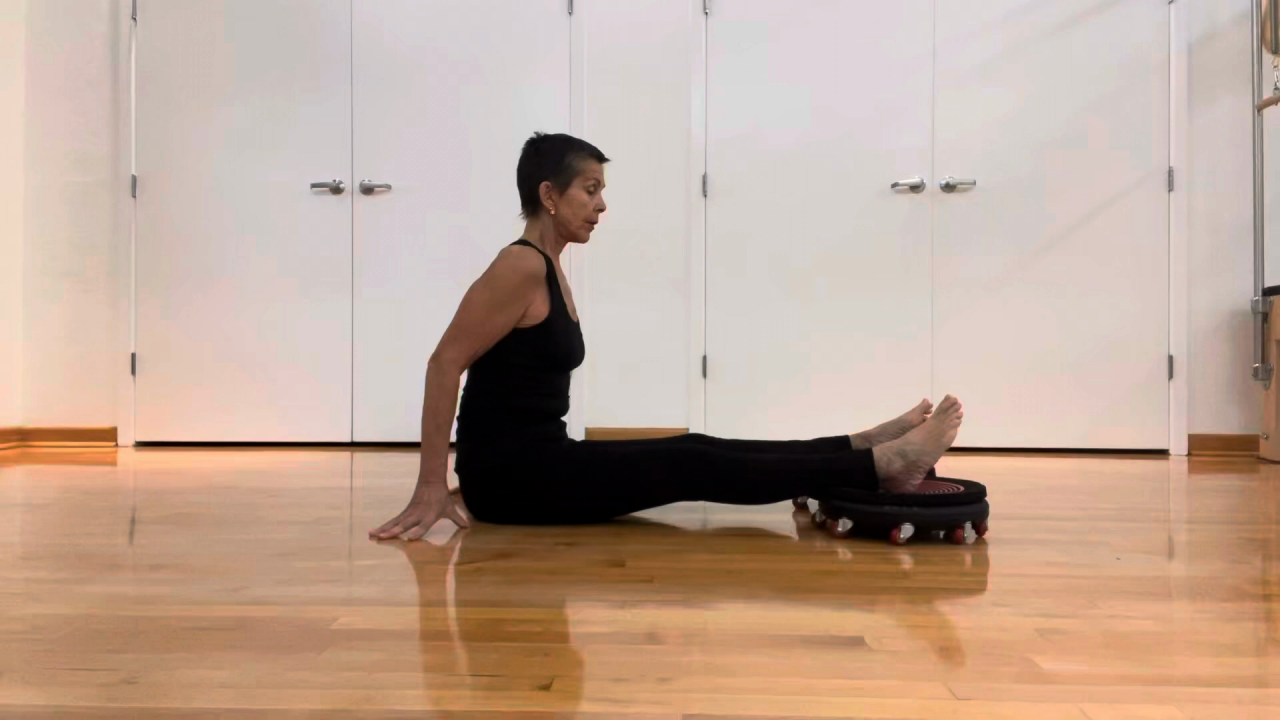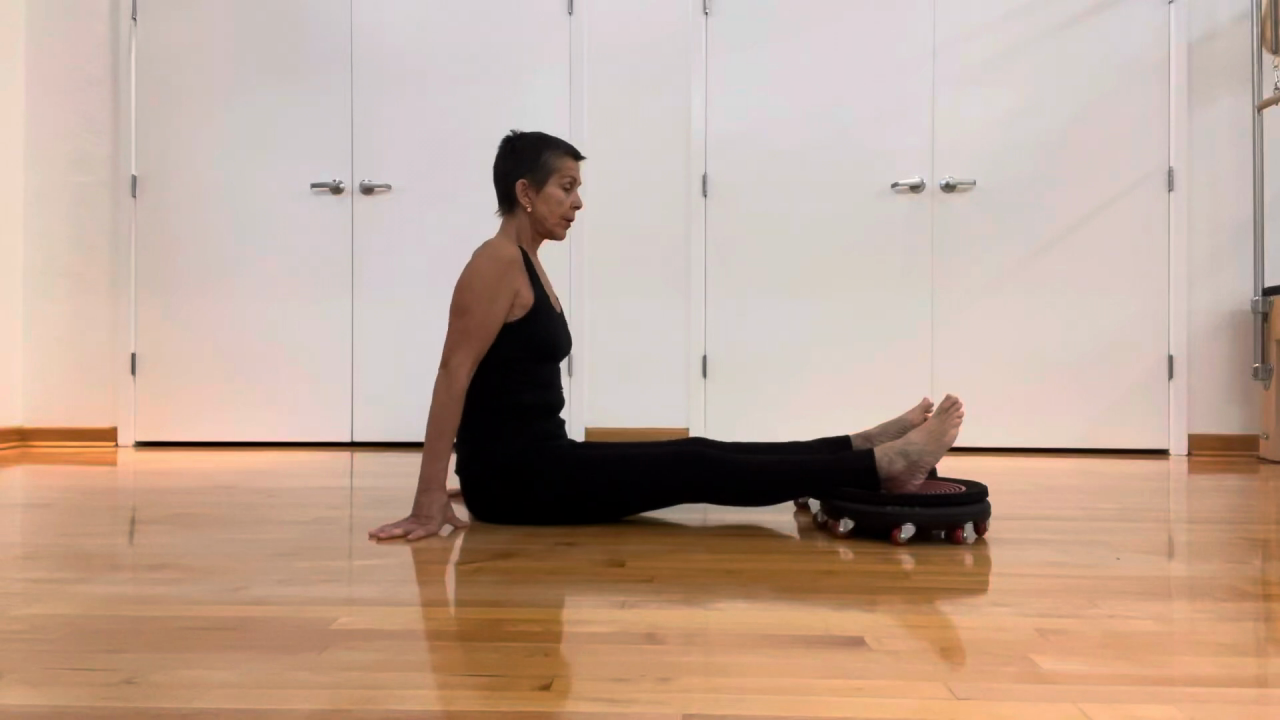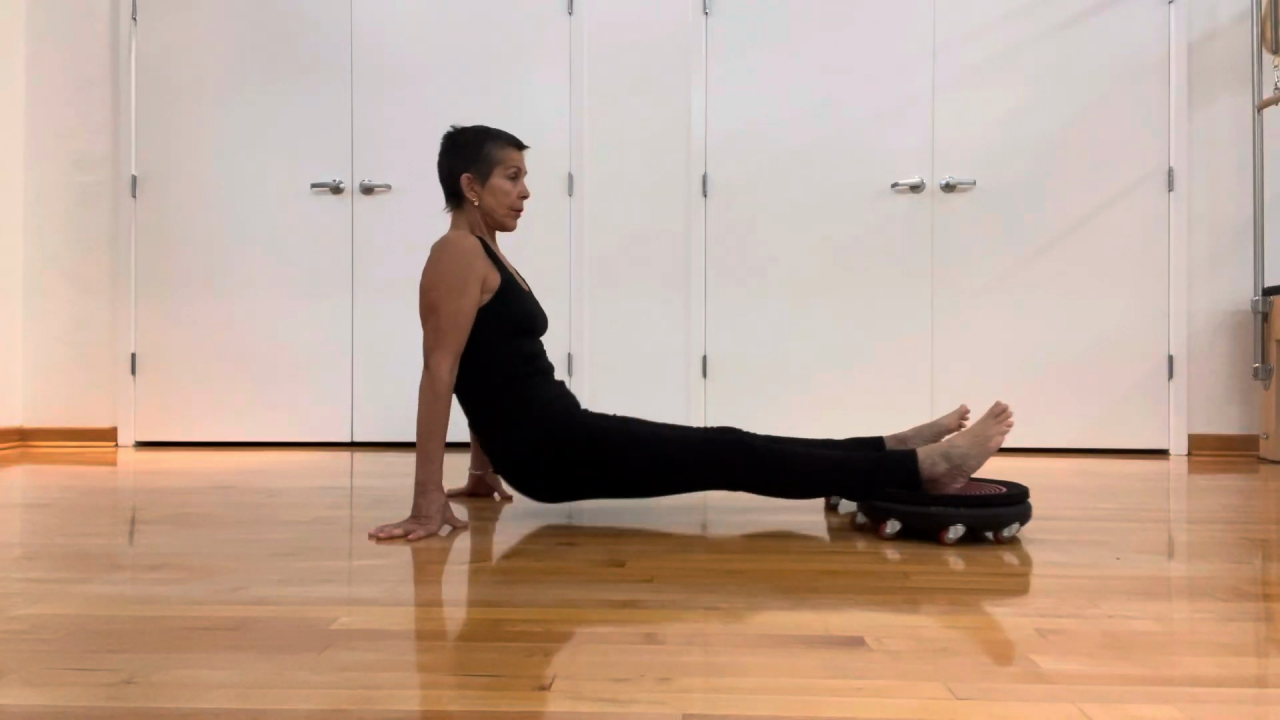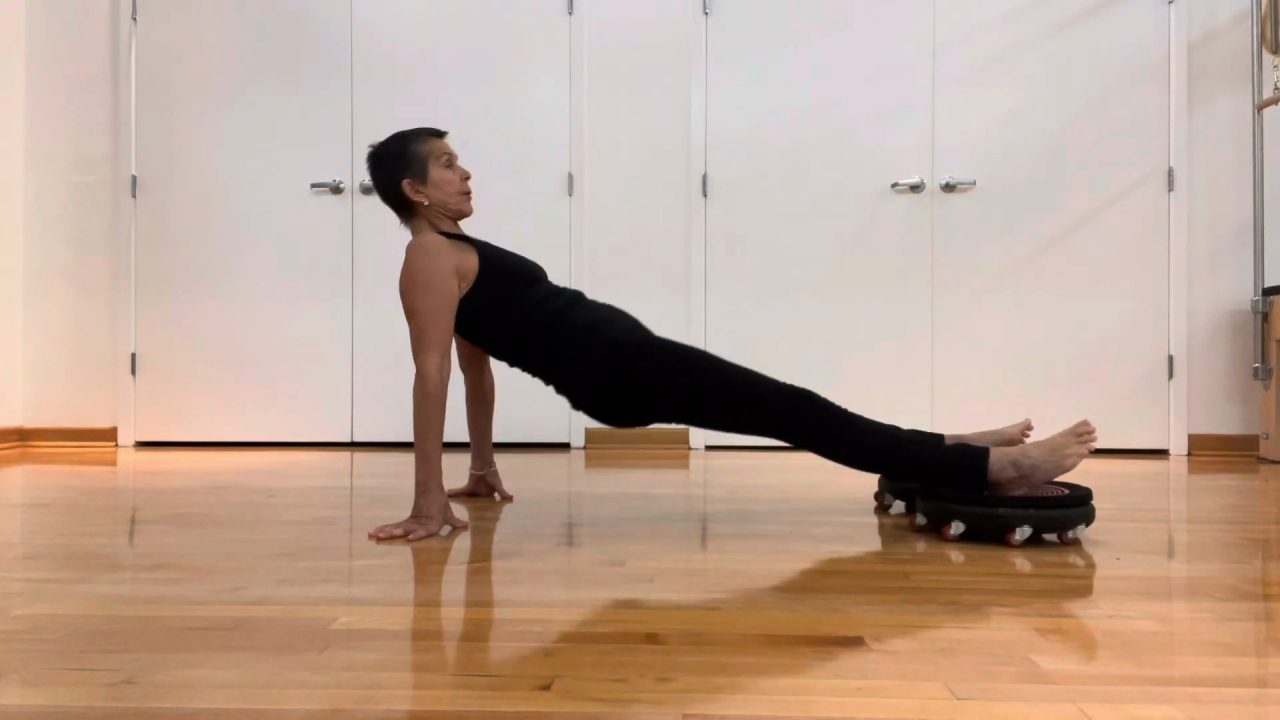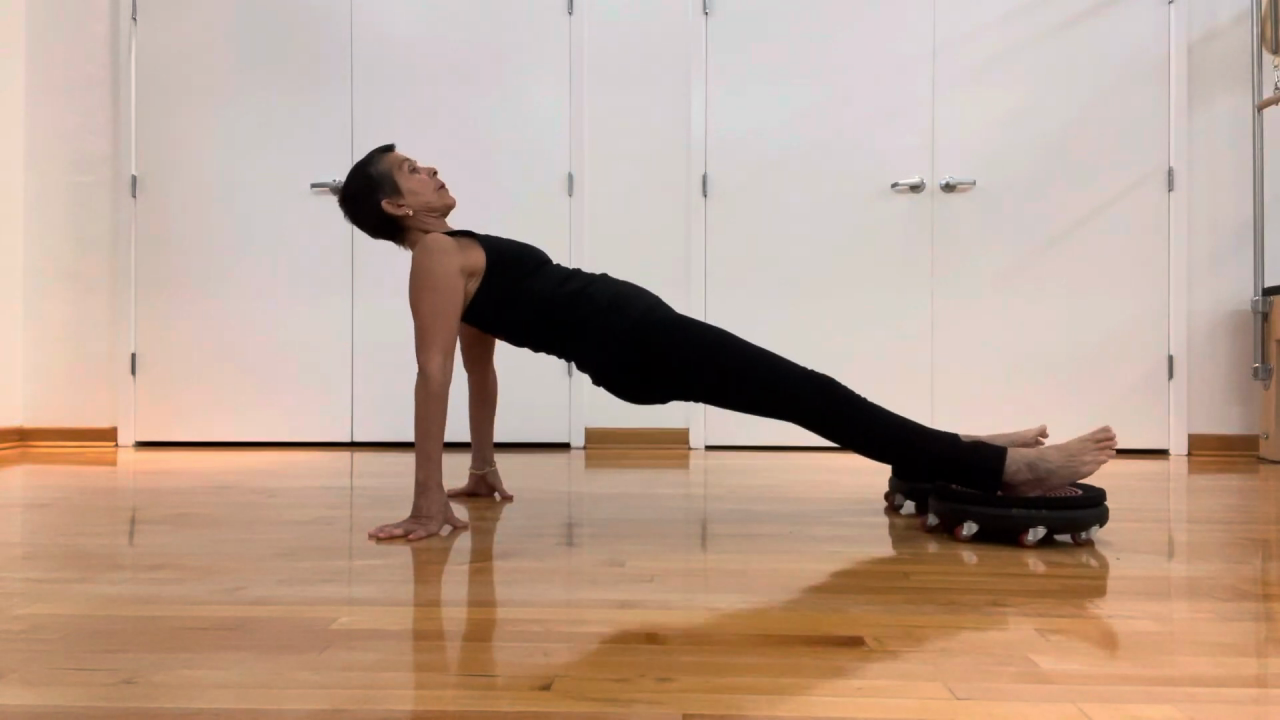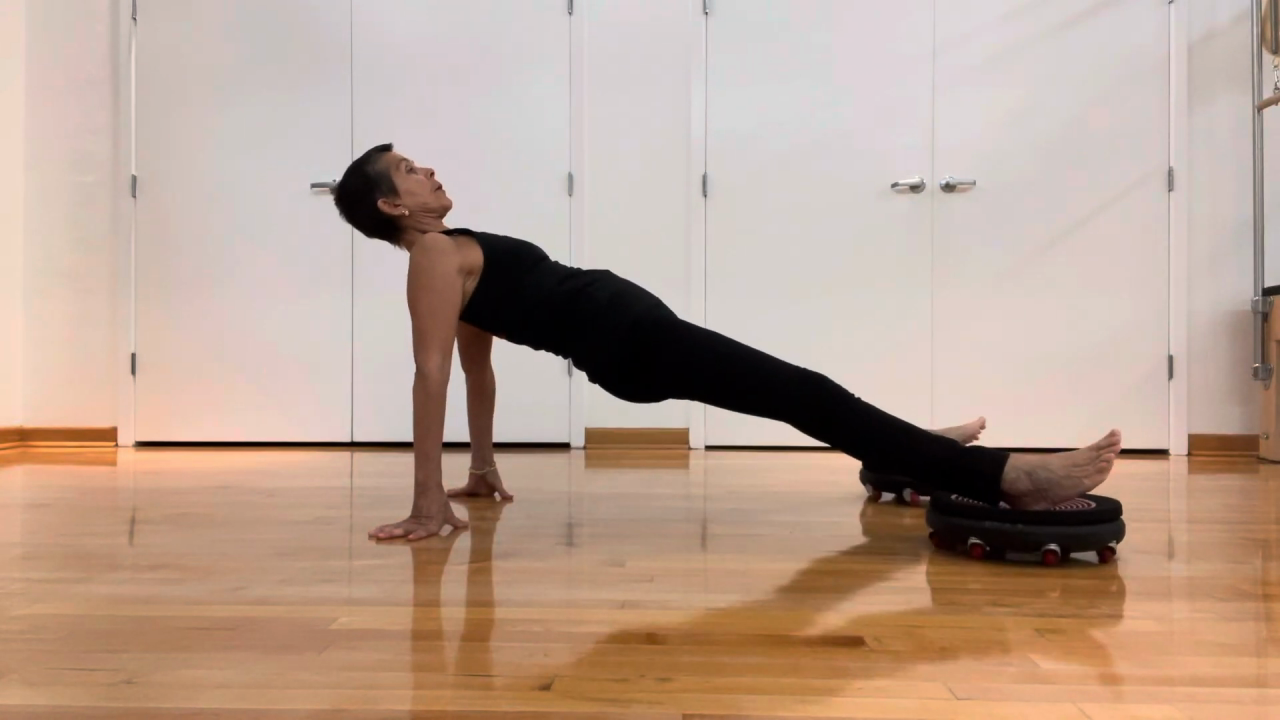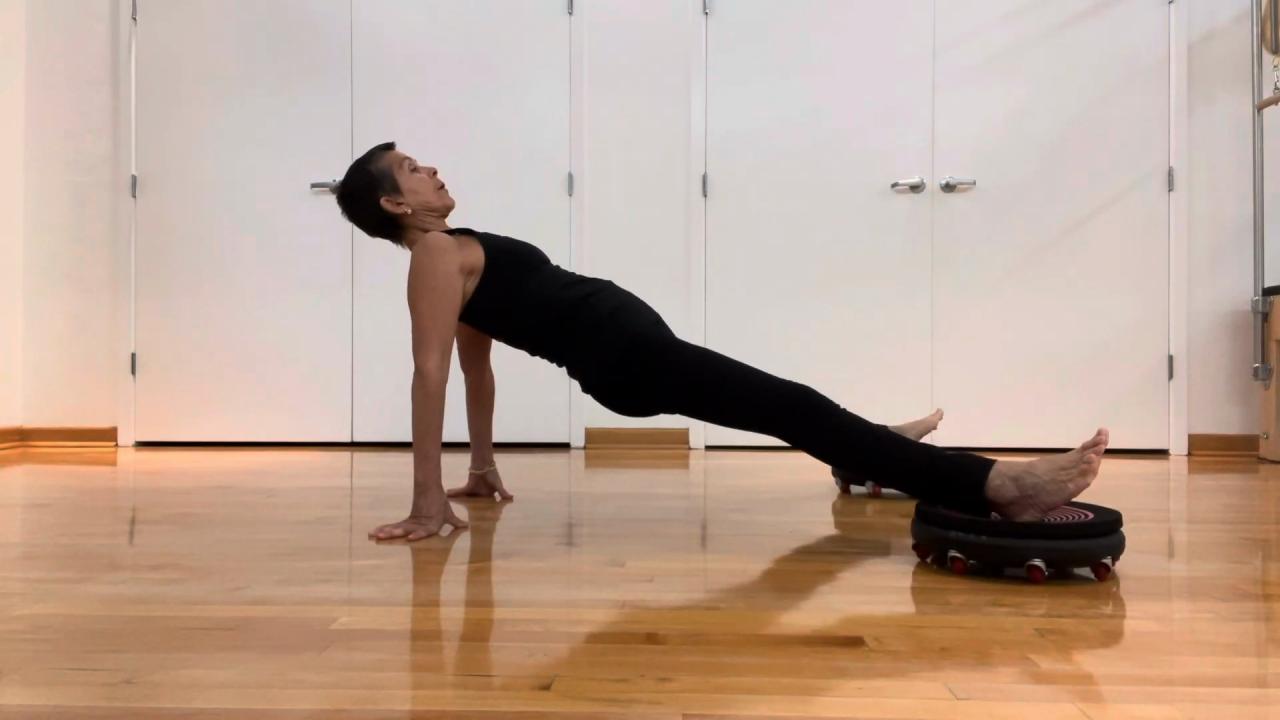
dt=0.5s
person 1, frame 1
left shoulder: (549, 268)
right shoulder: (521, 267)
right elbow: (444, 364)
right wrist: (430, 489)
left hip: (539, 462)
right hip: (507, 476)
left knee: (695, 453)
right knee: (690, 466)
left ankle: (861, 448)
right ankle: (882, 465)
person 1, frame 2
left shoulder: (528, 265)
right shoulder: (498, 261)
right elbow: (455, 372)
right wrist: (429, 500)
left hip: (539, 459)
right hip: (509, 476)
left knee: (695, 457)
right knee: (691, 472)
left ankle: (862, 448)
right ankle: (882, 465)
person 1, frame 3
left shoulder: (485, 255)
right shoulder: (457, 255)
right elbow: (439, 372)
left wrist: (485, 467)
right wrist: (428, 501)
left hip: (555, 437)
right hip: (542, 448)
left knee: (727, 448)
right knee: (726, 459)
left ankle: (898, 451)
right ankle: (925, 468)
person 1, frame 4
left shoulder: (459, 252)
right shoulder: (429, 258)
left elbow: (477, 363)
right elbow: (432, 373)
left wrist: (483, 466)
right wrist: (428, 502)
left hip: (618, 353)
right hip: (611, 368)
left knee: (787, 409)
right knee: (788, 413)
left ankle: (954, 450)
right ankle: (994, 469)
person 1, frame 5
left shoulder: (460, 255)
right shoulder: (436, 259)
left elbow: (479, 365)
right elbow: (434, 374)
right wrist: (428, 503)
left hip: (638, 327)
right hip: (632, 344)
left knee: (804, 395)
right knee: (810, 399)
left ankle: (965, 453)
right ankle: (1010, 471)
person 1, frame 6
left shoulder: (458, 256)
right shoulder: (434, 256)
left elbow: (477, 364)
right elbow: (433, 373)
right wrist: (428, 502)
left hip: (635, 325)
right hip: (628, 342)
left knee: (795, 392)
right knee: (802, 398)
left ankle: (917, 452)
right ankle: (1008, 478)
person 1, frame 7
left shoulder: (460, 254)
right shoulder: (436, 256)
left elbow: (476, 364)
right elbow: (431, 373)
right wrist: (428, 502)
left hip: (630, 341)
right hip: (625, 356)
left knee: (787, 405)
right knee: (795, 412)
left ankle: (879, 442)
right ankle: (998, 485)
